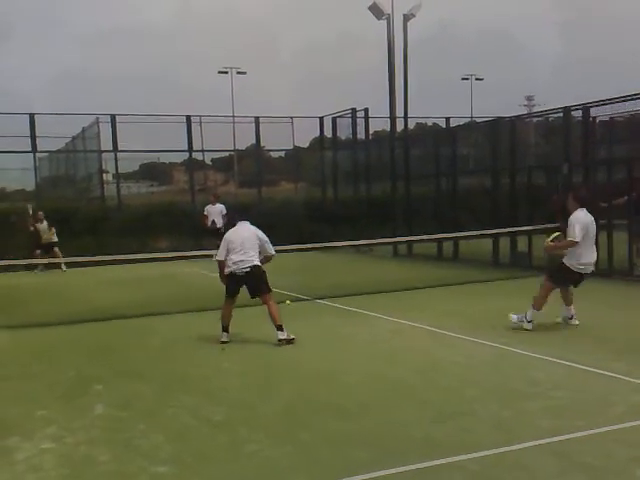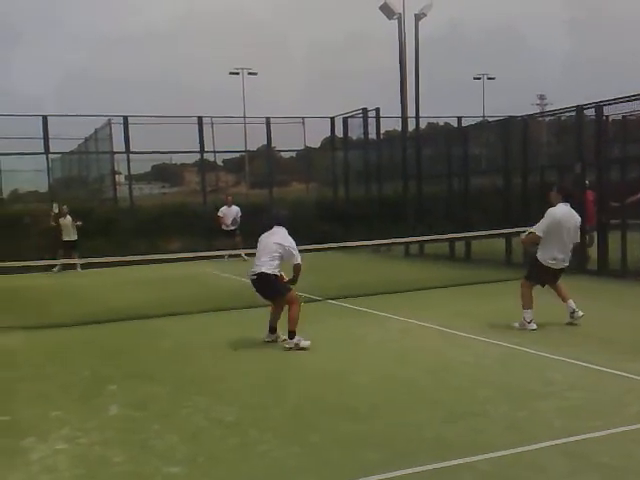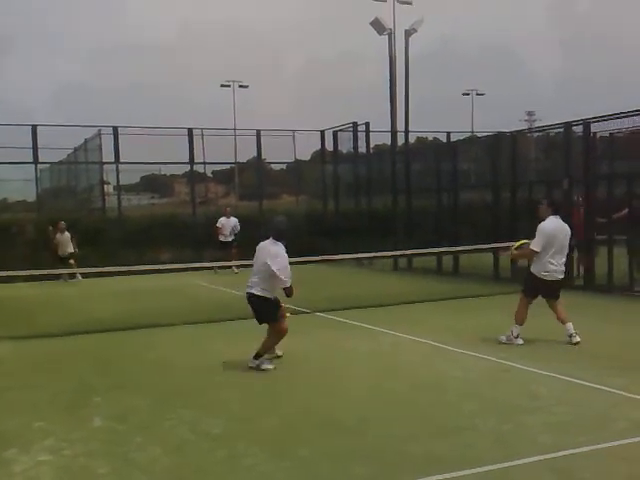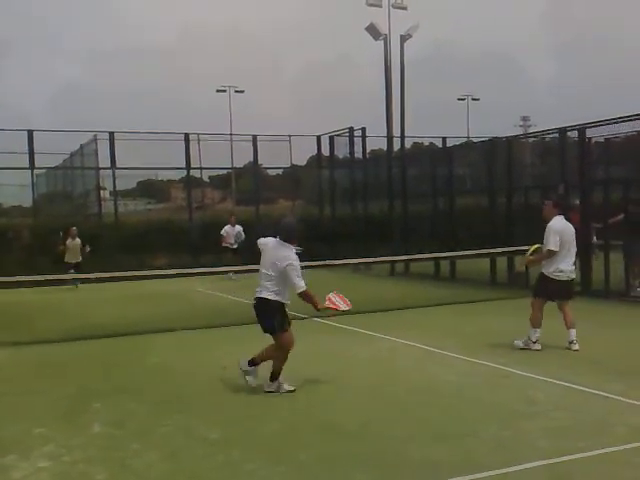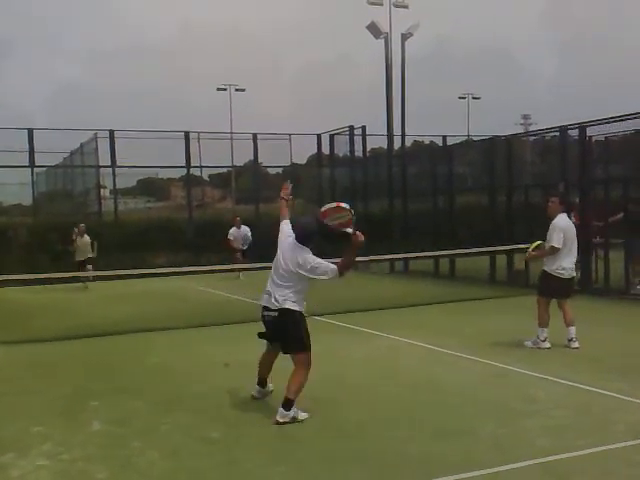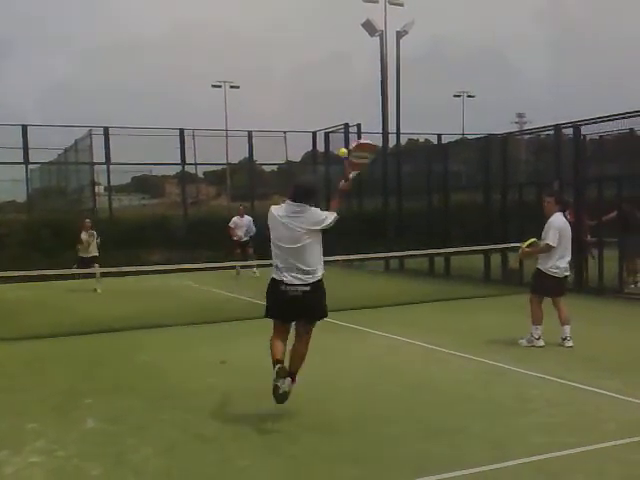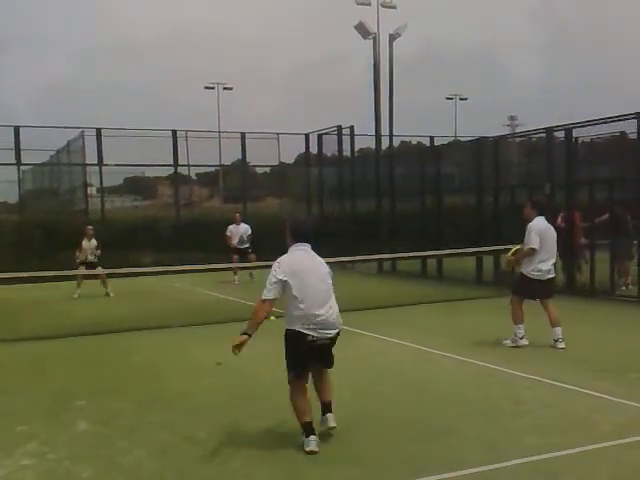
dt=0.3s
person 1, frame 1
left shoulder: (228, 234)
right shoulder: (257, 232)
left elbow: (220, 259)
right elbow: (270, 255)
left wrist: (222, 275)
left hip: (233, 271)
right hip: (252, 268)
left knee: (229, 301)
right knee: (269, 300)
left ankle: (225, 334)
right ankle: (281, 333)
person 1, frame 2
left shoulder: (264, 237)
right shoulder: (286, 238)
right elbow: (297, 264)
right wrist: (293, 280)
left hip: (256, 276)
right hip: (266, 276)
left knee: (279, 302)
right knee: (294, 301)
left ankle: (272, 334)
right ankle: (292, 339)
person 1, frame 3
left shoulder: (262, 245)
right shoulder: (280, 255)
right elbow: (286, 287)
right wrist: (290, 292)
left hip: (255, 292)
right hip: (260, 296)
left knee: (281, 315)
right knee: (281, 329)
left ankle: (269, 350)
right ankle: (257, 359)
person 1, frame 4
left shoulder: (269, 243)
right shoulder: (290, 259)
left elbow: (260, 242)
right elbow: (301, 290)
left wrist: (280, 235)
right wrist: (316, 303)
left hip: (264, 300)
right hip: (271, 303)
left knee: (286, 342)
right knee: (286, 343)
left ankle: (274, 382)
right ankle: (250, 365)
person 1, frame 5
left shoulder: (286, 239)
right shoulder: (307, 261)
left elbow: (284, 217)
right elbow: (338, 271)
left wrist: (283, 197)
right wrist: (353, 248)
left hip: (269, 310)
right hip: (288, 313)
left knee: (272, 350)
right knee: (303, 364)
left ankle: (261, 387)
right ankle: (286, 411)
person 1, frame 6
left shoulder: (275, 213)
right shoulder: (316, 217)
right elbow: (333, 214)
right wrist: (341, 192)
left hip: (281, 285)
right hip: (310, 287)
left knee: (279, 335)
right knee: (303, 338)
left ankle: (279, 369)
right ankle: (289, 379)
person 1, frame 7
left shoulder: (282, 264)
right shoulder: (321, 263)
left elbow: (265, 304)
left wrist: (247, 333)
left hip: (302, 333)
right hip: (330, 329)
left knee: (298, 385)
right knee: (321, 372)
left ankle: (309, 437)
right ankle: (327, 414)
person 2, frame 1
left shoulder: (576, 218)
right shoulder: (589, 218)
left elbow: (573, 241)
left wrist: (553, 246)
right wrist: (560, 248)
left hip: (573, 264)
right hip: (586, 266)
left knee: (545, 287)
right knee: (564, 286)
left ankle: (527, 320)
right ankle: (570, 316)
person 2, frame 2
left shoulder: (553, 212)
right shoulder: (576, 217)
left elbow: (537, 234)
right elbow: (575, 241)
left wrist: (525, 239)
left hip: (546, 259)
right hip: (563, 260)
left knee: (526, 285)
right knee: (554, 283)
left ankle: (528, 321)
right ankle: (574, 312)
person 2, frame 3
left shoulder: (544, 226)
right shoulder: (566, 228)
left elbow: (535, 250)
left wrist: (517, 254)
left hip: (540, 273)
right hip: (557, 273)
left knee: (524, 301)
right knee: (554, 303)
left ankle: (514, 335)
right ankle: (573, 334)
person 2, frame 4
left shoulder: (553, 225)
right shoulder: (569, 226)
left elbow: (552, 251)
left wrist: (534, 259)
right wrist: (541, 256)
left hip: (552, 274)
right hip: (568, 273)
left knee: (537, 304)
right knee: (564, 306)
left ankle: (533, 340)
right ankle: (573, 341)
person 2, frame 5
left shoulder: (557, 223)
right shoulder: (568, 223)
left elbow: (554, 248)
left wrist: (536, 255)
right wrist: (542, 252)
left hip: (554, 271)
right hip: (567, 271)
left knee: (542, 303)
right knee: (564, 303)
left ankle: (542, 339)
right ankle: (572, 338)
person 2, frame 6
left shoulder: (553, 221)
right shoulder: (564, 222)
left elbow: (549, 246)
left wrist: (530, 252)
right wrist: (536, 248)
left hip: (547, 270)
right hip: (561, 270)
left knee: (535, 300)
right knee: (558, 302)
left ankle: (536, 337)
right ankle: (567, 337)
person 2, frame 7
left shoulder: (533, 226)
right shoulder: (550, 227)
left elbow: (531, 250)
left wrist: (515, 259)
left hip: (531, 273)
right hip: (547, 273)
left knee: (515, 301)
right knee: (548, 305)
left ankle: (520, 336)
right ankle: (558, 339)
